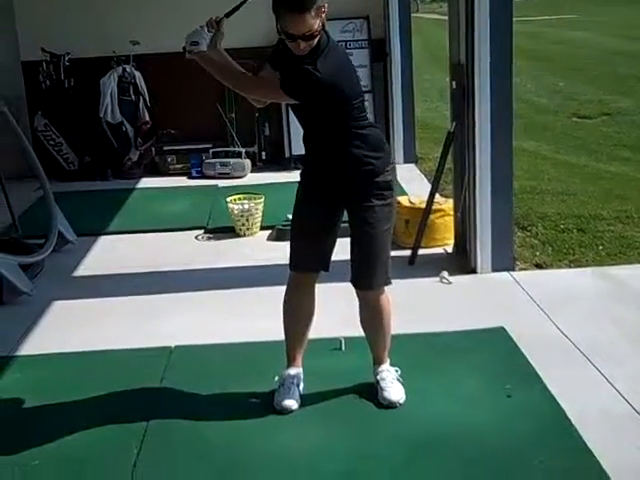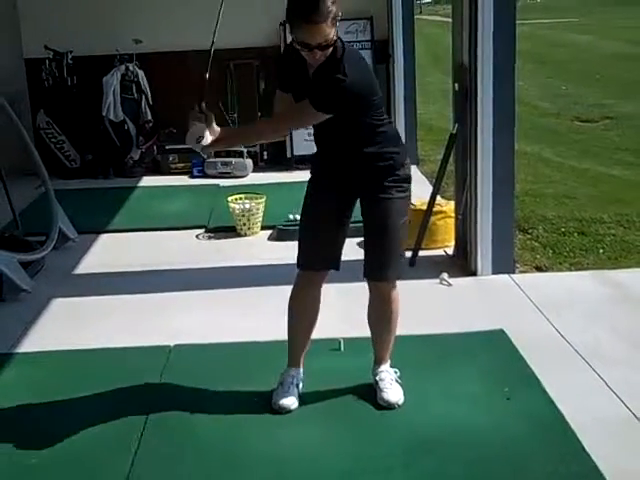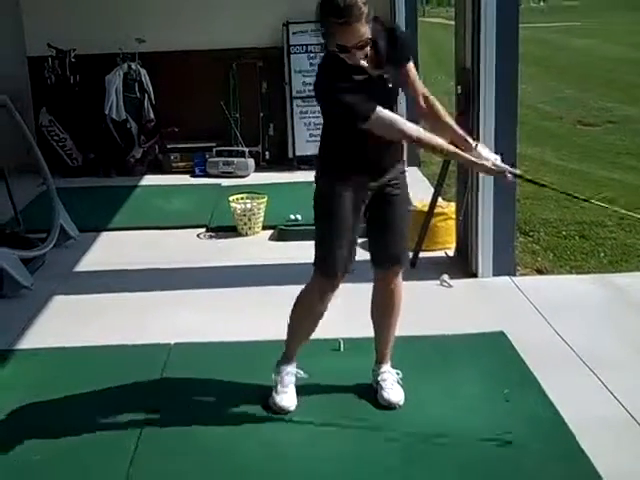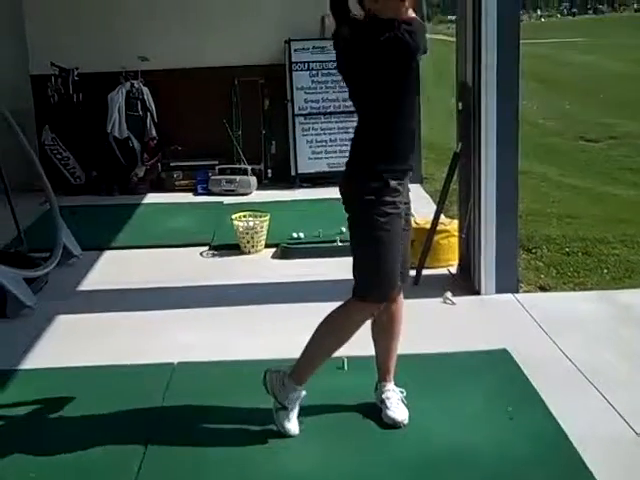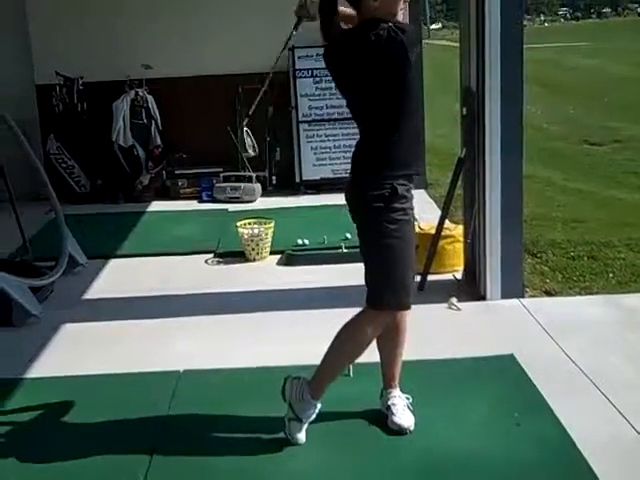
dt=0.4s
person 1, frame 1
left shoulder: (321, 73)
right shoulder: (290, 46)
left elbow: (251, 88)
right elbow: (259, 95)
left wrist: (202, 55)
right wrist: (215, 51)
left hip: (367, 176)
right hip: (320, 171)
left knee: (370, 286)
right knee: (302, 275)
left ankle: (383, 367)
right ankle: (293, 369)
person 1, frame 2
left shoulder: (346, 78)
right shoulder: (291, 61)
left elbow: (282, 128)
right elbow: (280, 120)
left wrist: (224, 138)
right wrist: (222, 134)
left hip: (383, 171)
right hip: (331, 169)
left knee: (382, 281)
right knee: (310, 274)
left ankle: (383, 367)
right ankle: (294, 369)
person 1, frame 3
left shoulder: (390, 38)
right shoulder: (334, 85)
left elbow: (422, 98)
right elbow: (402, 132)
left wrist: (468, 142)
right wrist: (466, 158)
left hip: (389, 169)
right hip: (341, 176)
left knee: (390, 272)
right knee: (328, 278)
left ankle: (383, 367)
right ankle: (286, 367)
person 1, frame 4
left shoulder: (350, 37)
right shoulder: (402, 41)
left hip: (388, 180)
right hip: (375, 186)
left knee: (393, 290)
right knee: (371, 298)
left ankle: (386, 385)
right ankle: (290, 381)
person 1, frame 5
left shoulder: (339, 49)
right shoulder: (397, 40)
left hip: (378, 185)
right hip: (384, 190)
left knee: (396, 300)
right knee: (385, 306)
left ankle: (391, 392)
right ankle: (308, 393)
